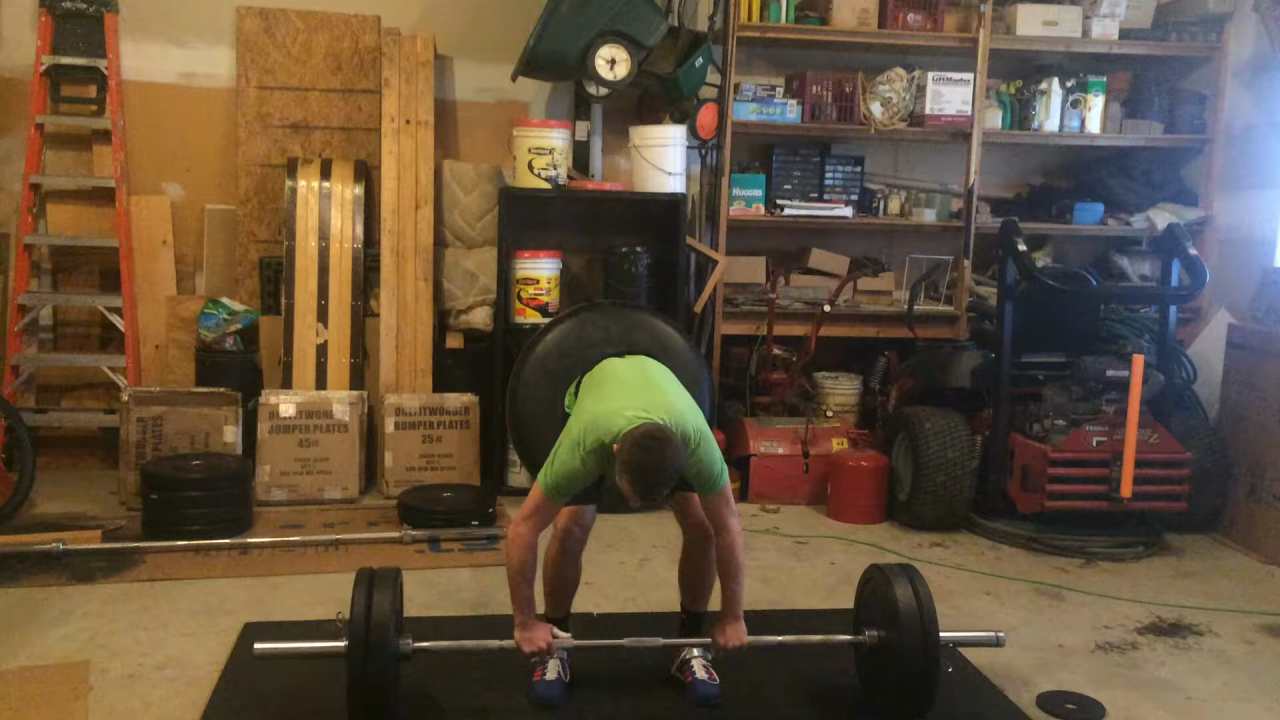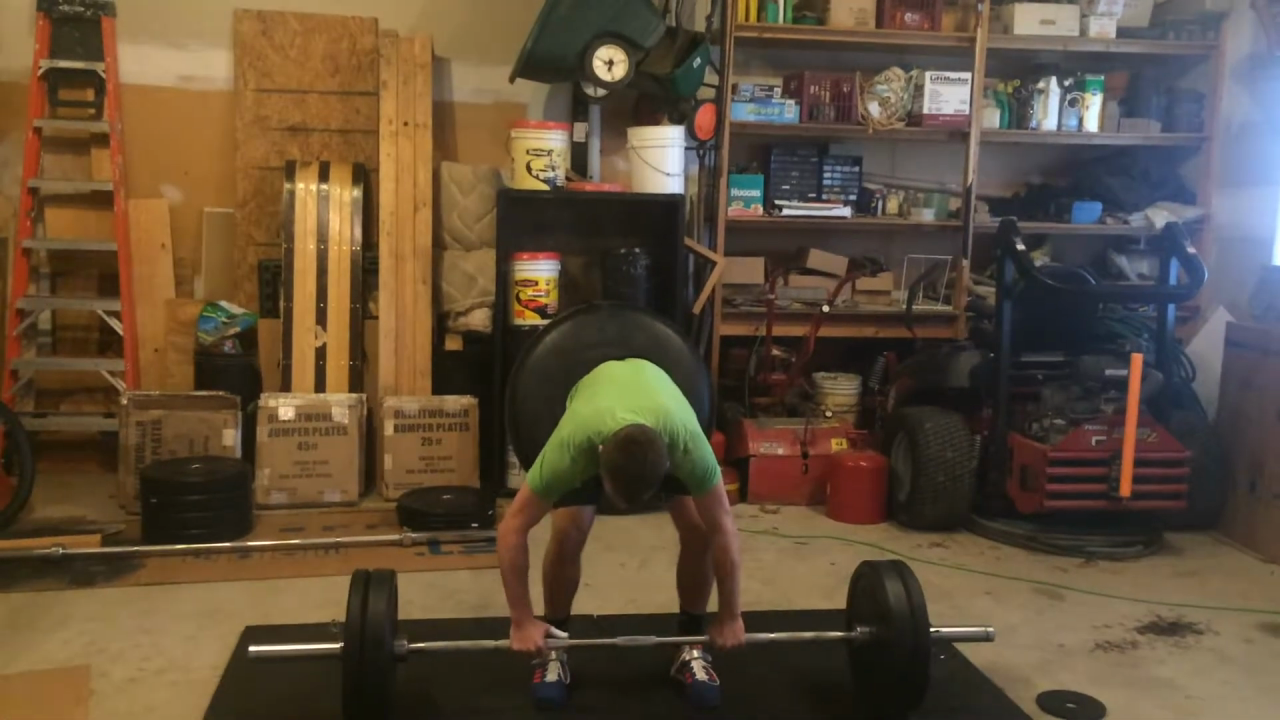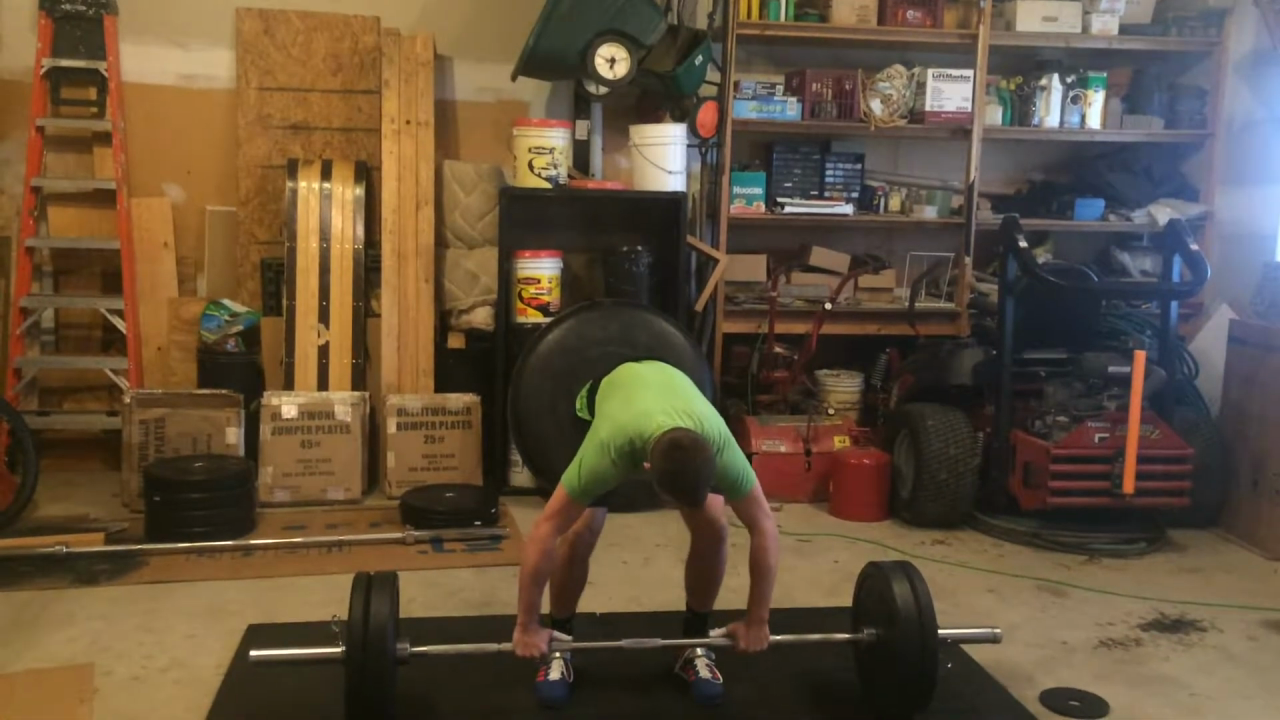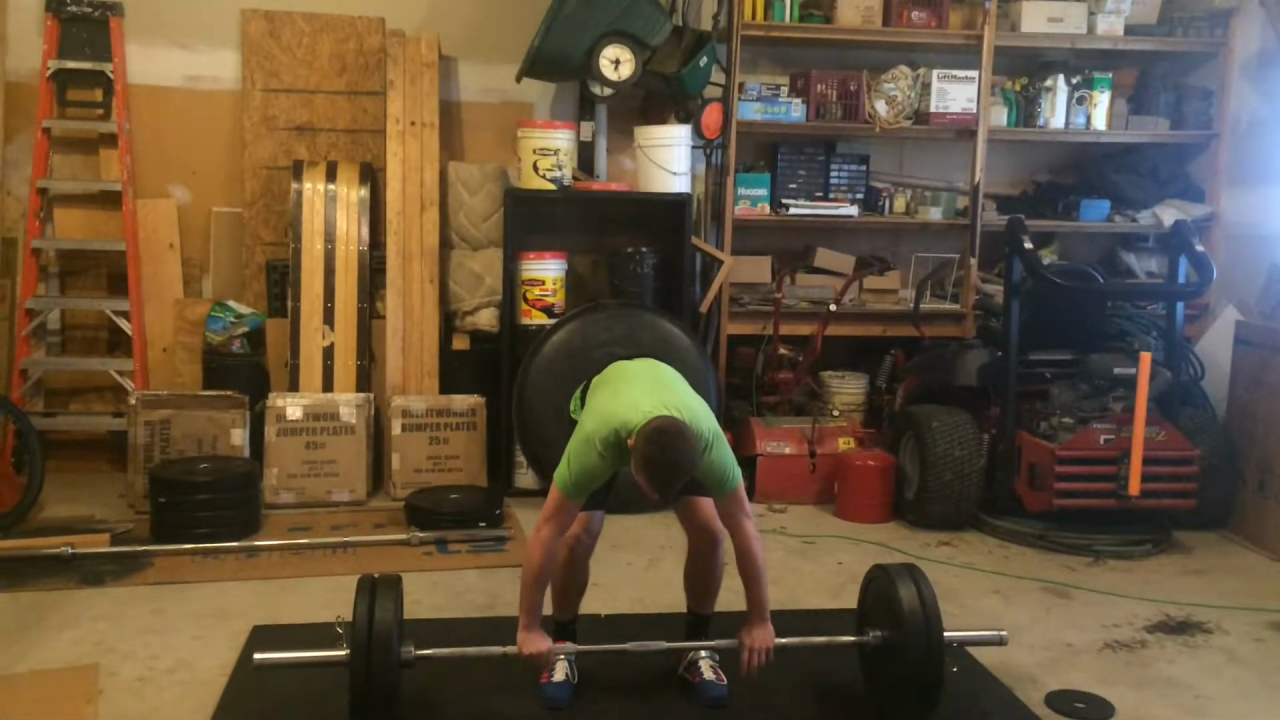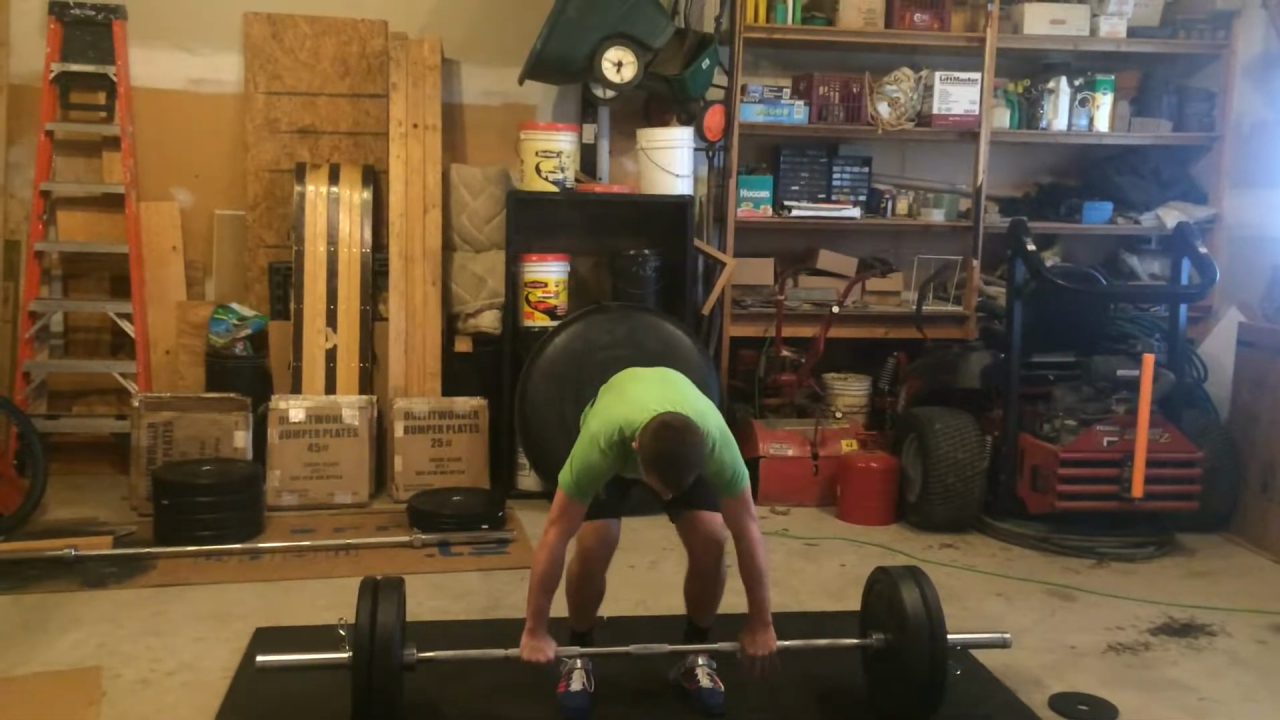
dt=1s
person 1, frame 1
left shoulder: (697, 444)
right shoulder: (583, 447)
left elbow: (727, 526)
right elbow: (522, 528)
left wrist: (733, 617)
right wrist: (525, 622)
left knee: (701, 527)
right knee: (569, 530)
left ankle: (691, 646)
right ankle: (555, 648)
person 1, frame 2
left shoulder: (687, 443)
right shoulder: (572, 446)
left elbow: (721, 527)
right elbow: (512, 526)
left wrist: (730, 616)
right wrist: (522, 620)
left knee: (698, 530)
right knee: (567, 534)
left ankle: (691, 647)
right ankle: (553, 650)
person 1, frame 3
left shoulder: (720, 448)
right shoulder: (609, 449)
left elbow: (764, 527)
right elbow: (545, 531)
left wrist: (757, 620)
right wrist: (527, 625)
left knee: (713, 529)
right knee: (579, 533)
left ankle: (695, 644)
right ankle: (559, 645)
person 1, frame 4
left shoulder: (708, 442)
right shoulder: (595, 441)
left elbow: (742, 527)
right elbow: (548, 531)
left wrist: (760, 620)
right wrist: (529, 626)
left knee: (708, 532)
right knee: (578, 537)
left ankle: (697, 647)
right ankle: (562, 648)
person 1, frame 5
left shoulder: (717, 443)
right shoulder: (600, 443)
left elbow: (747, 532)
right elbow: (555, 535)
left wrist: (761, 624)
right wrist: (535, 631)
left hip: (686, 449)
right hip: (612, 429)
left knee: (709, 547)
right knee: (593, 548)
left ankle: (694, 656)
right ankle: (579, 654)
